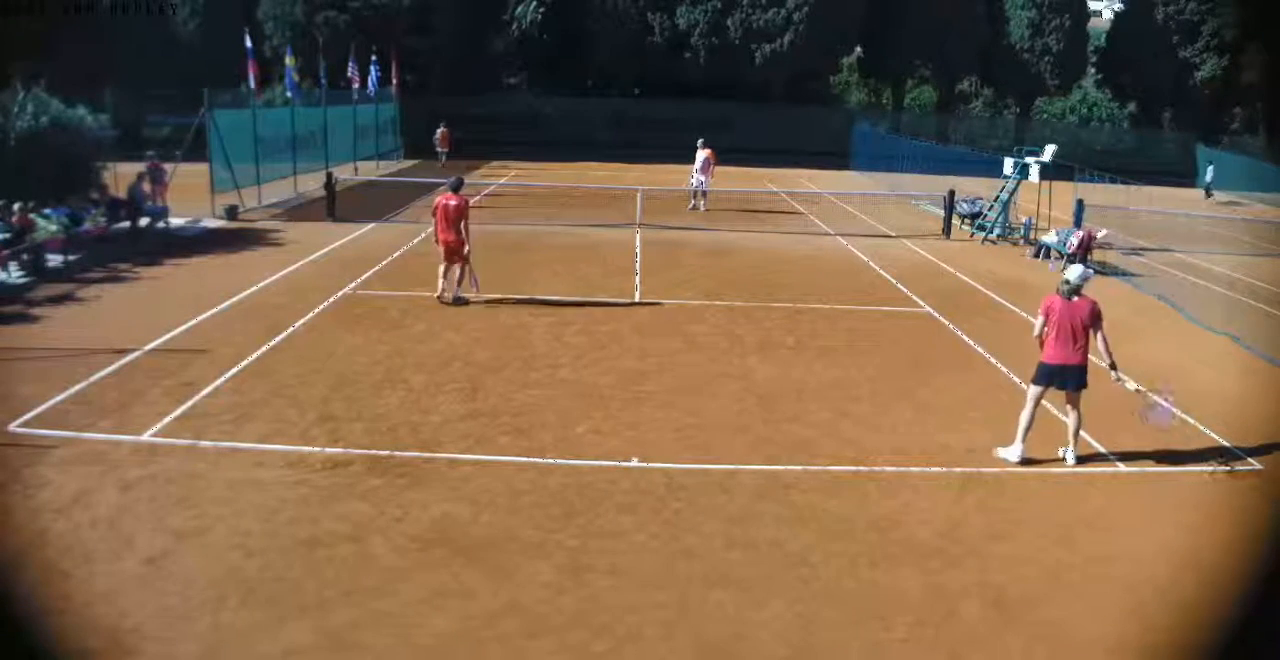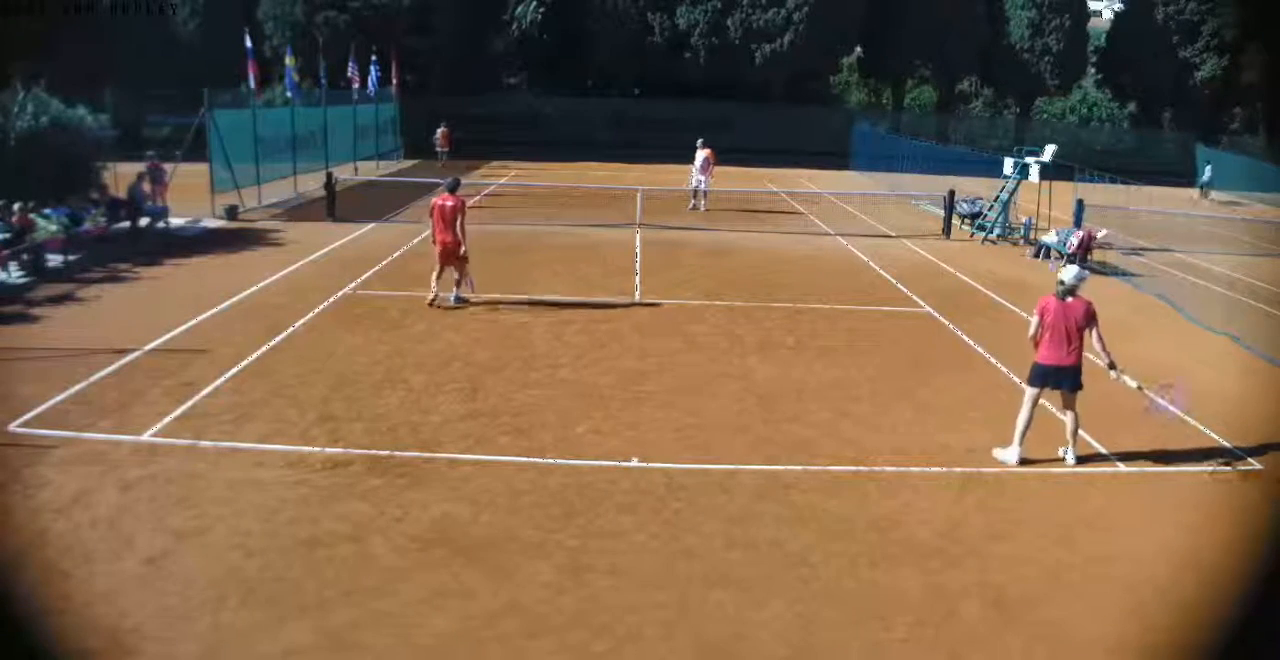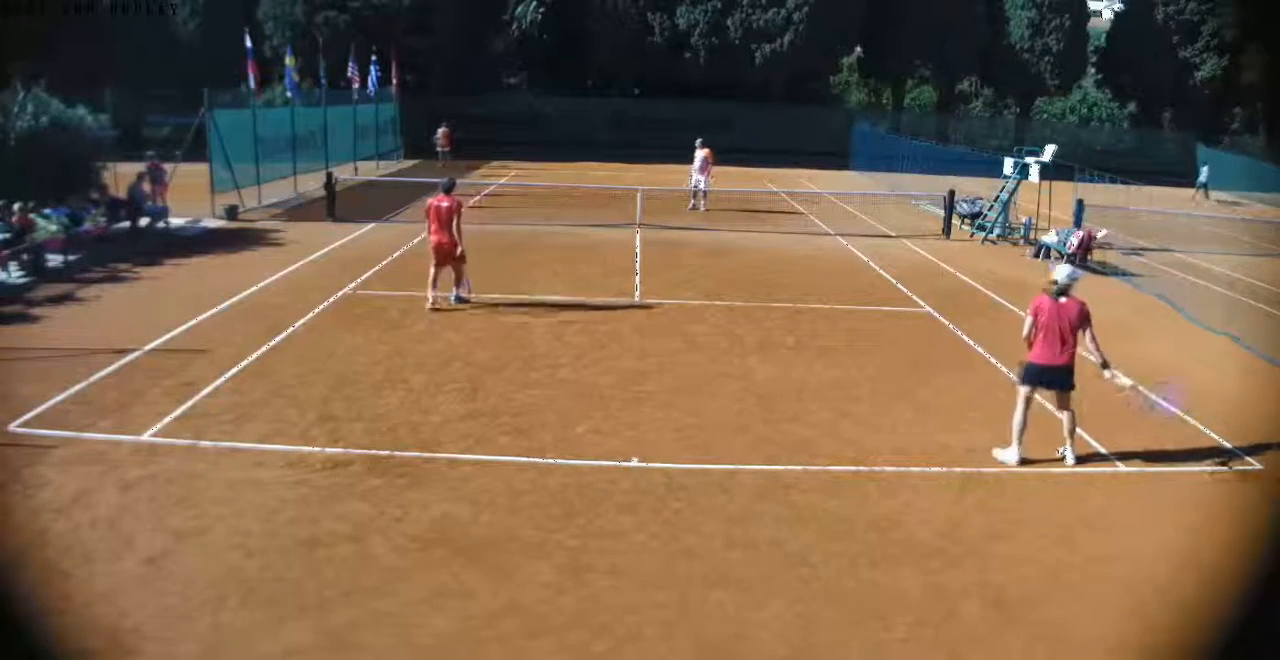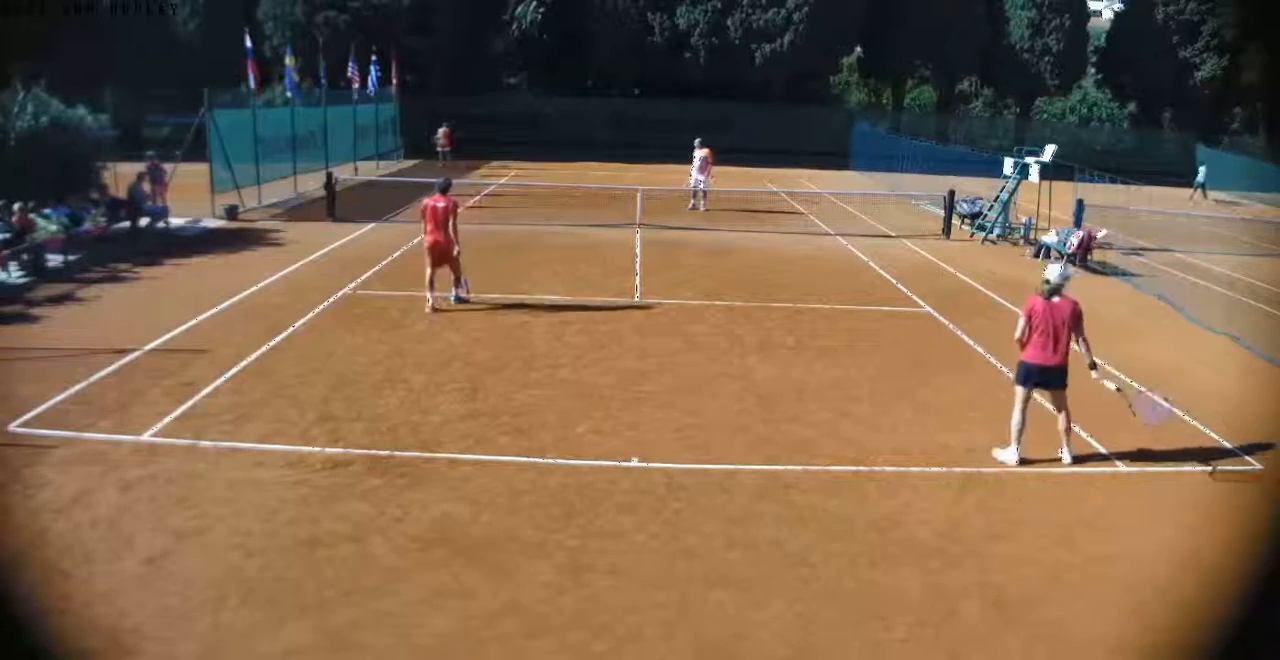
dt=0.1s
person 1, frame 1
left shoulder: (1050, 301)
right shoulder: (1091, 306)
left elbow: (1037, 333)
right elbow: (1100, 339)
right wrist: (1112, 366)
left hip: (1050, 361)
right hip: (1076, 365)
left knee: (1031, 403)
right knee: (1073, 408)
left ankle: (1017, 449)
right ankle: (1070, 452)
person 1, frame 2
left shoulder: (1046, 302)
right shoulder: (1086, 307)
left elbow: (1032, 334)
right elbow: (1096, 339)
right wrist: (1110, 365)
left hip: (1045, 362)
right hip: (1071, 365)
left knee: (1028, 405)
right knee: (1070, 409)
left ankle: (1014, 451)
right ankle: (1070, 452)
person 1, frame 3
left shoulder: (1039, 301)
right shoulder: (1080, 307)
left elbow: (1025, 334)
right elbow: (1090, 339)
right wrist: (1104, 365)
left hip: (1037, 362)
right hip: (1063, 366)
left knee: (1022, 405)
right knee: (1065, 409)
left ankle: (1014, 451)
right ankle: (1069, 452)
person 1, frame 4
left shoulder: (1033, 302)
right shoulder: (1072, 306)
left elbow: (1018, 336)
right elbow: (1081, 339)
left wrist: (1026, 350)
right wrist: (1092, 365)
left hip: (1031, 362)
right hip: (1057, 365)
left knee: (1020, 406)
right knee: (1062, 408)
left ankle: (1013, 451)
right ankle: (1066, 451)
